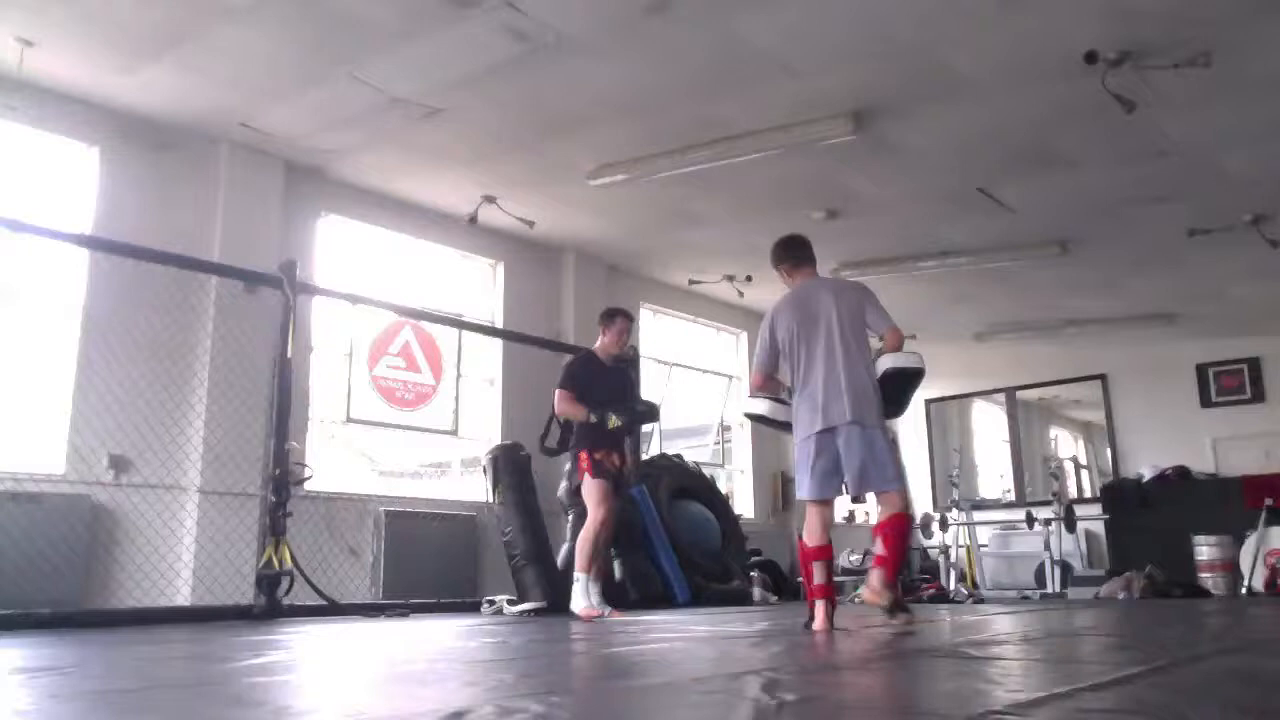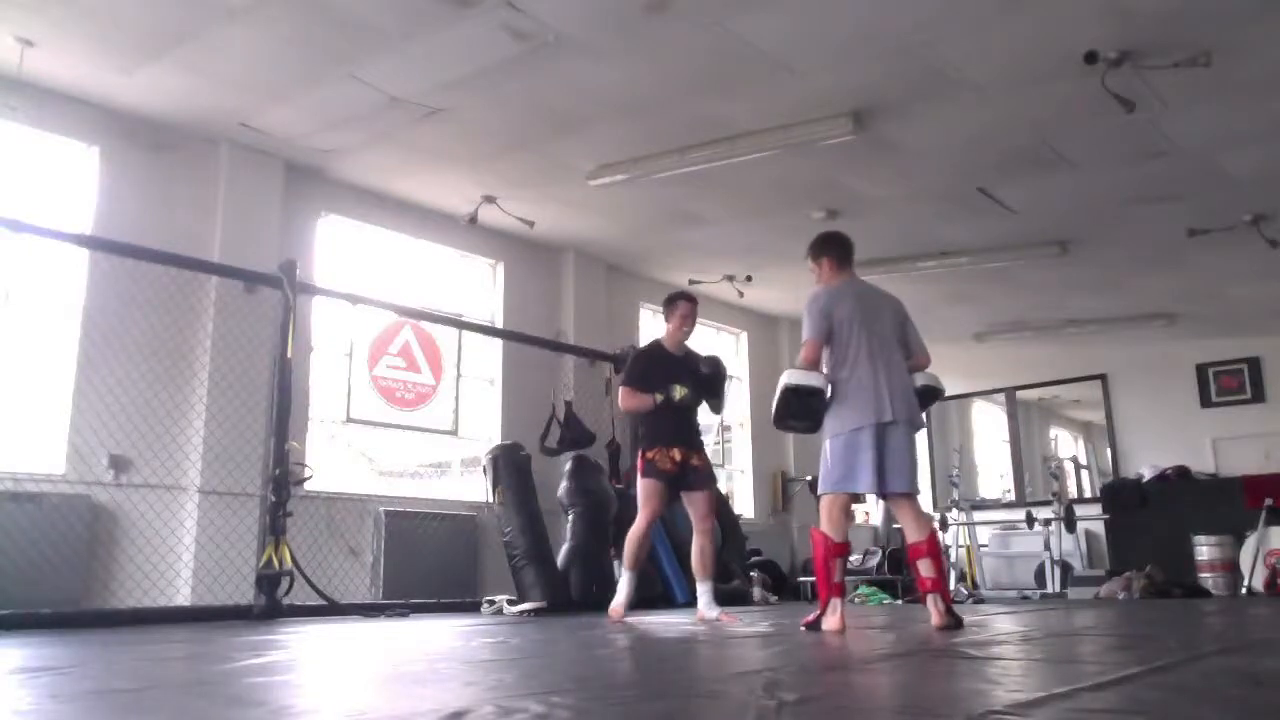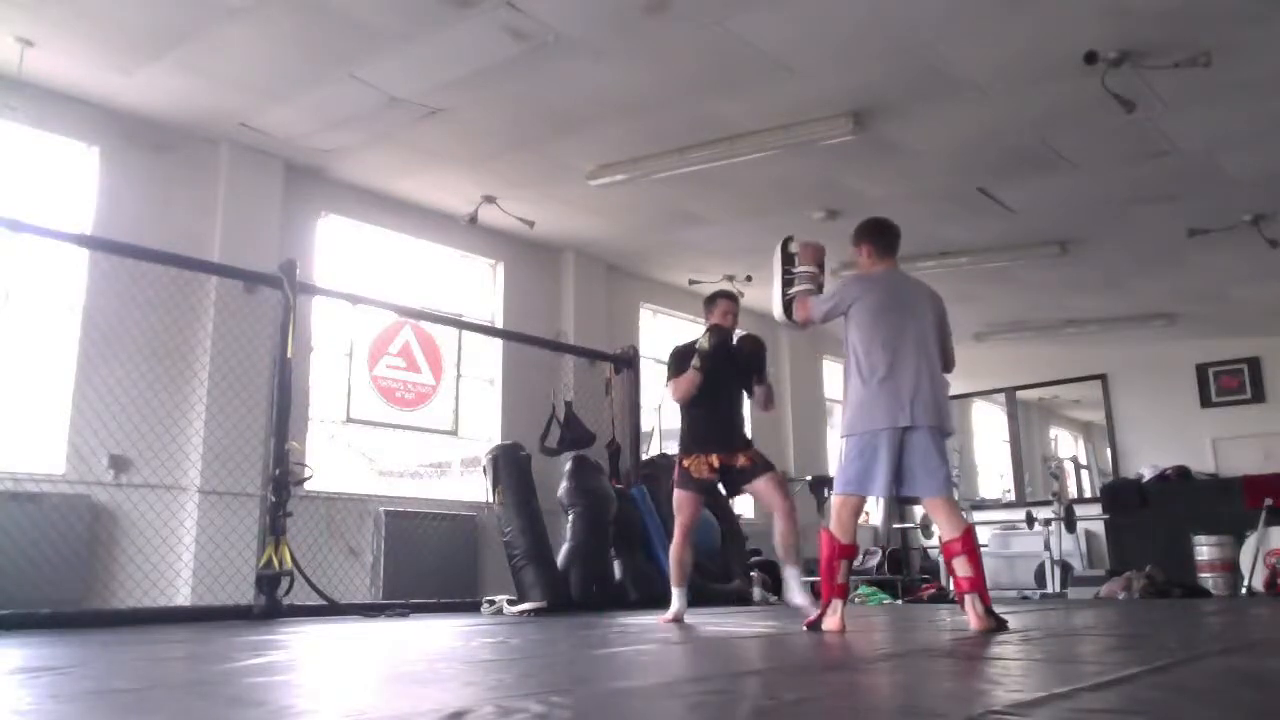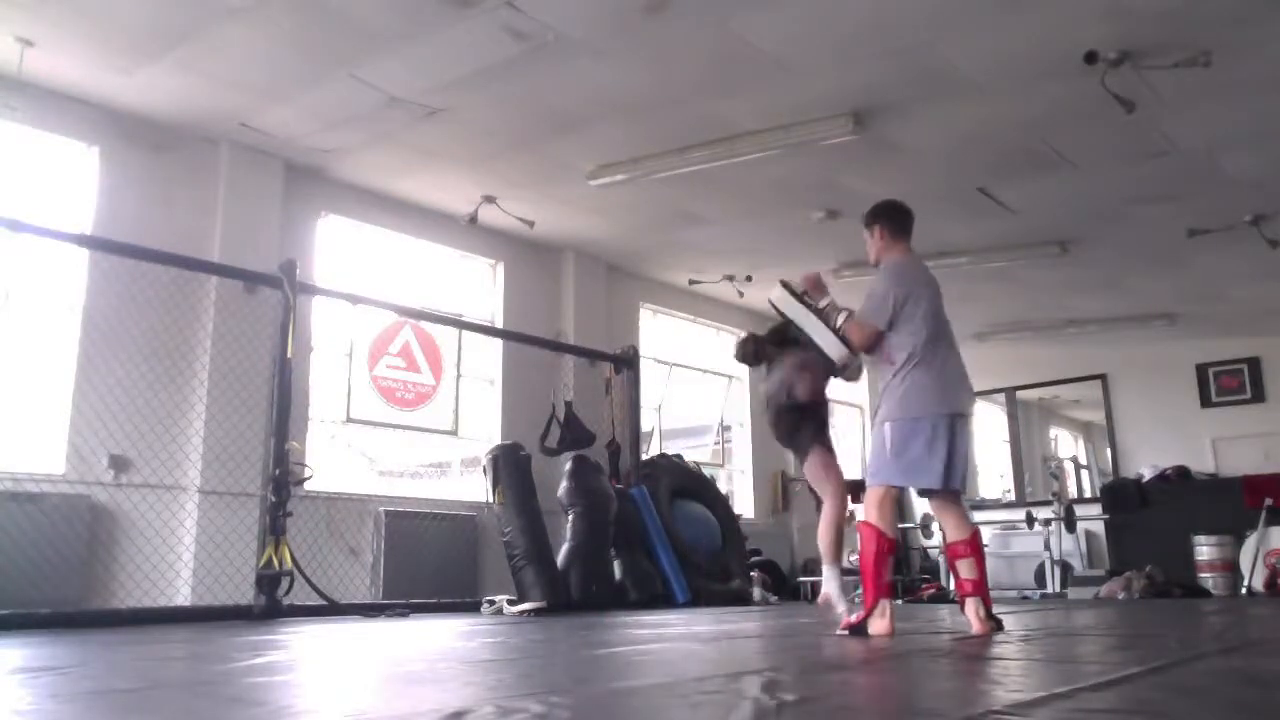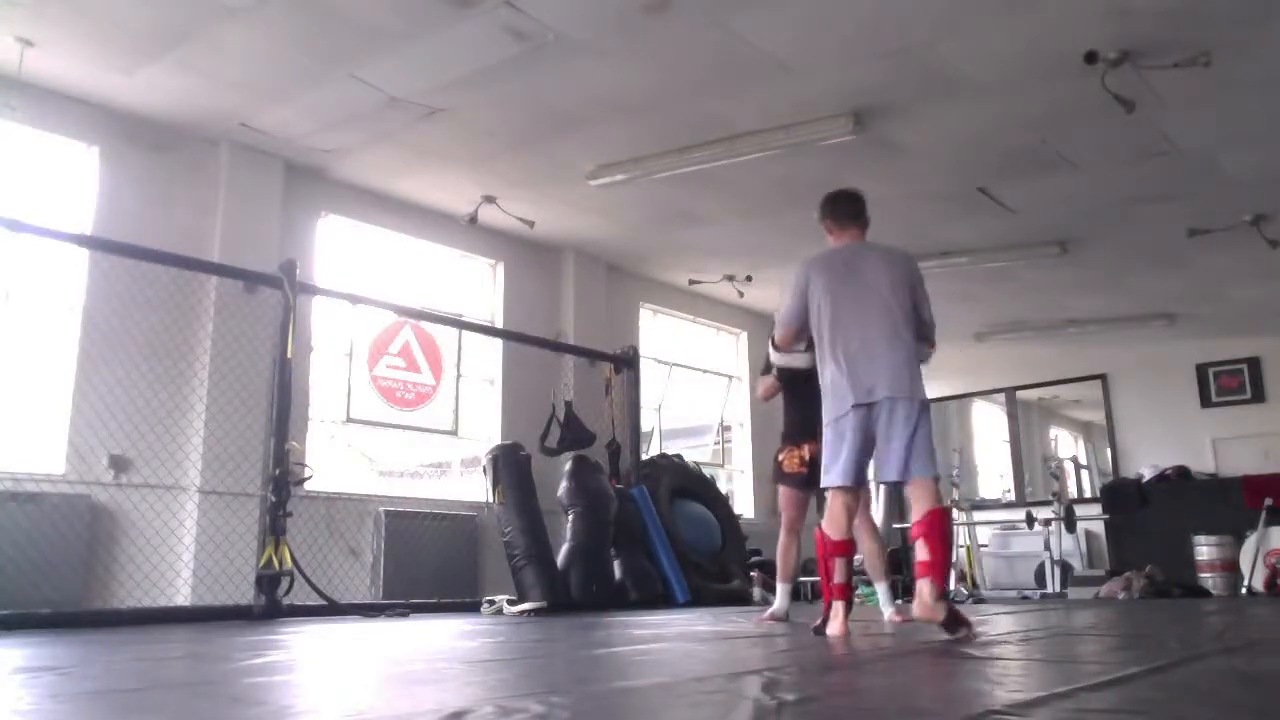
dt=1s
person 1, frame 1
left shoulder: (777, 312)
right shoulder: (854, 292)
left elbow: (759, 382)
right elbow: (895, 340)
left hip: (810, 419)
right hip: (860, 411)
left knee: (817, 511)
right knee: (893, 497)
left ankle: (821, 608)
right ankle: (881, 581)
person 1, frame 2
left shoulder: (823, 298)
right shoulder: (890, 301)
left elbow: (810, 356)
right elbow: (922, 360)
left hip: (851, 414)
right hip: (898, 410)
left knee: (833, 507)
right knee: (906, 506)
left ankle: (832, 608)
right ankle: (938, 603)
person 1, frame 3
left shoulder: (856, 286)
right shoulder: (929, 296)
left elbow: (802, 314)
right elbow: (948, 362)
left wrist: (807, 268)
left hip: (872, 416)
right hip: (925, 415)
left knee: (844, 508)
right knee: (942, 506)
left ankle: (832, 609)
right ankle: (976, 605)
person 1, frame 4
left shoulder: (892, 275)
right shoulder: (921, 275)
left elbow: (859, 339)
left wrist: (822, 299)
left hip: (909, 406)
right hip: (944, 404)
left knee: (880, 500)
right knee: (948, 504)
left ankle: (877, 611)
right ankle: (978, 607)
person 1, frame 5
left shoulder: (811, 270)
right shoulder: (900, 262)
left elbow: (783, 338)
right elbow: (926, 336)
left hip: (842, 395)
right hip: (899, 390)
left knee: (841, 499)
right knee: (922, 487)
left ankle: (837, 611)
right ankle: (930, 593)
person 2, frame 1
left shoulder: (624, 373)
right shoulder: (580, 365)
left elbow: (631, 411)
right elbow: (561, 406)
right wrist: (601, 416)
left hip: (616, 453)
right hip: (590, 450)
left knee: (606, 527)
right knee: (599, 515)
left ankle: (595, 598)
right ankle: (579, 592)
person 2, frame 2
left shoulder: (696, 361)
right shoulder: (646, 357)
right elbow: (625, 401)
right wrist: (665, 395)
left hip: (691, 449)
right hip: (656, 448)
left knee: (705, 523)
right knee: (648, 516)
left ankle: (706, 603)
right ankle: (624, 590)
person 2, frame 3
left shoulder: (742, 356)
right shoulder: (684, 354)
left elbow: (765, 404)
right elbow: (679, 394)
left wrist: (758, 374)
right wrist: (702, 354)
left hip: (737, 449)
right hip: (697, 453)
left knee: (783, 505)
right knee: (683, 528)
left ankle: (793, 586)
right ankle: (678, 603)
person 2, frame 4
left shoulder: (821, 346)
right shoulder: (785, 339)
left elbow: (849, 372)
right elbow: (755, 353)
right wrist: (751, 346)
left hip: (811, 418)
right hip: (789, 409)
left knee: (836, 497)
left ankle: (833, 590)
person 2, frame 5
right shoulder: (784, 346)
right elbow: (763, 392)
right wrist: (781, 368)
right hip: (796, 445)
left knee: (862, 519)
right knee: (790, 524)
left ankle: (887, 603)
right ankle: (781, 603)
